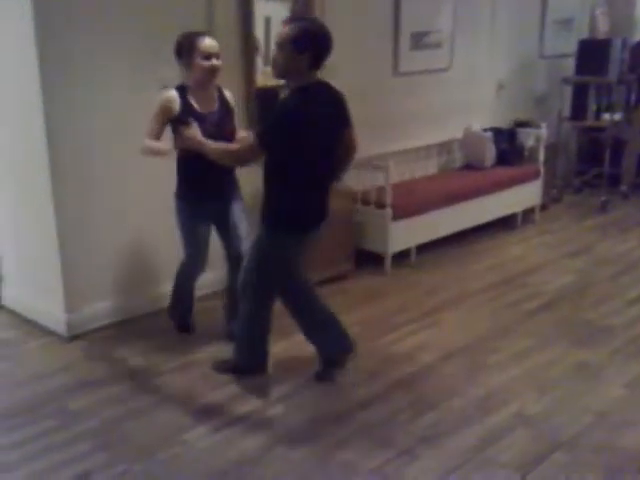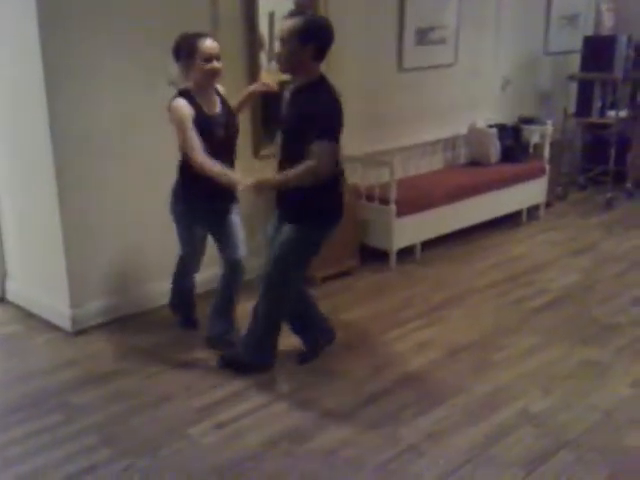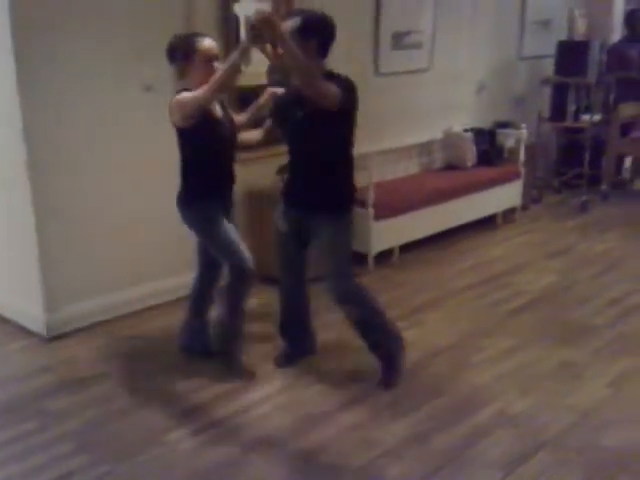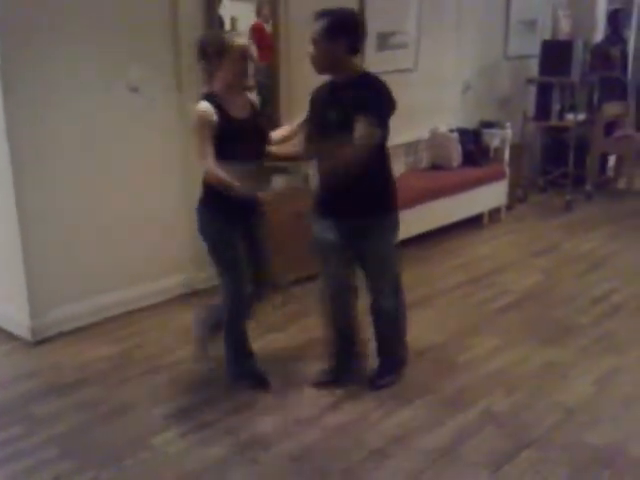
dt=0.7s
person 1, frame 1
left shoulder: (292, 110)
right shoulder: (331, 98)
left elbow: (241, 155)
right elbow: (348, 150)
left wrist: (197, 142)
left hip: (286, 217)
right hip: (310, 211)
left knee: (255, 287)
right knee: (289, 281)
left ankle: (249, 359)
right ankle: (334, 346)
person 1, frame 2
left shoulder: (320, 101)
right shoulder: (299, 92)
left elbow: (322, 165)
left wrist: (273, 182)
left hip: (312, 212)
right hip: (293, 206)
left knee: (275, 282)
right knee: (282, 278)
left ankle: (254, 354)
right ankle: (318, 334)
person 1, frame 3
left shoulder: (342, 89)
right shoulder: (290, 95)
left elbow: (317, 92)
left wrist: (278, 36)
left hip: (331, 207)
right hip: (294, 202)
left knee: (341, 287)
right knee: (289, 277)
left ankle: (391, 349)
right ankle: (299, 341)
person 1, frame 4
left shoulder: (374, 93)
right shoulder: (322, 94)
left elbow: (359, 149)
right elbow: (309, 145)
left hip: (375, 211)
right hip: (332, 210)
left knee: (384, 289)
right knee: (336, 290)
left ankle: (392, 359)
right ankle: (346, 361)
person 2, frame 1
left shoulder: (226, 97)
right shoulder: (172, 99)
right elbow: (147, 144)
right wrist: (173, 147)
left hip: (228, 193)
right hip: (193, 198)
left knee: (241, 258)
right knee: (196, 263)
left ankle: (236, 324)
right ankle: (180, 315)
person 2, frame 2
left shoulder: (219, 93)
right shoulder: (181, 106)
right elbow: (199, 159)
left wrist: (248, 95)
right wrist: (240, 181)
left hip: (224, 198)
right hip: (191, 200)
left knee: (236, 261)
right knee: (191, 261)
left ankle: (219, 330)
right ankle: (182, 308)
person 2, frame 3
left shoulder: (215, 101)
right shoulder: (183, 104)
left elbow: (237, 126)
right elbow: (218, 86)
left wrist: (264, 102)
right wrist: (247, 45)
left hip: (221, 199)
right hip: (198, 203)
left knee: (210, 270)
right knee: (242, 265)
left ankle: (193, 338)
right ankle: (227, 344)
person 2, frame 4
left shoulder: (248, 101)
right shoulder: (206, 111)
left elbow: (261, 144)
right elbow: (210, 170)
right wrist: (243, 184)
left hip: (249, 211)
right hip: (218, 214)
left knee: (258, 285)
right knee: (239, 289)
left ankle: (211, 322)
right ankle: (241, 366)
